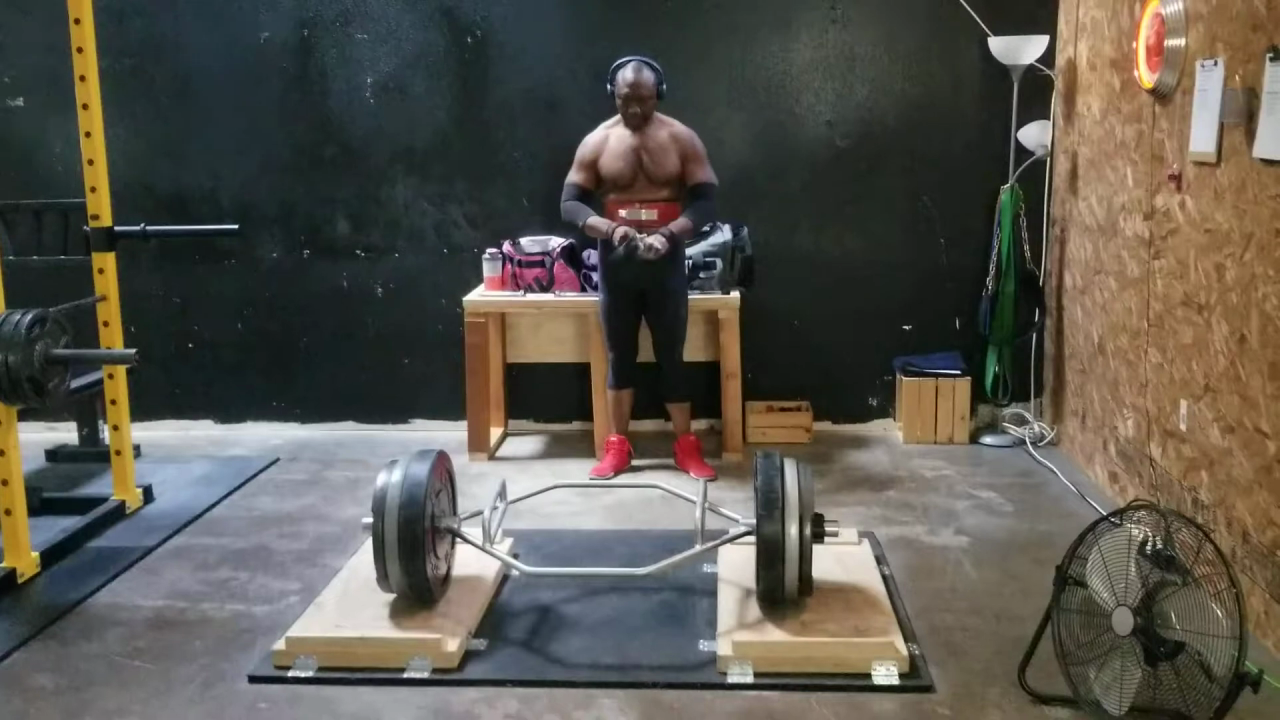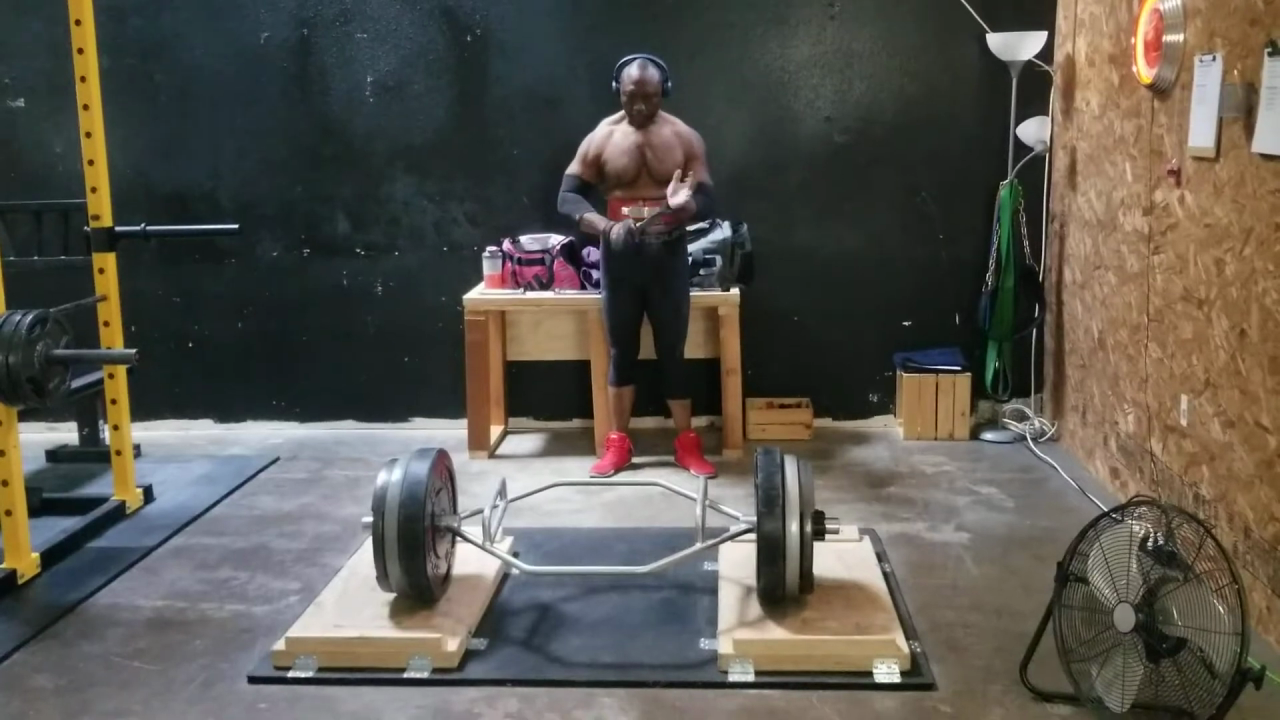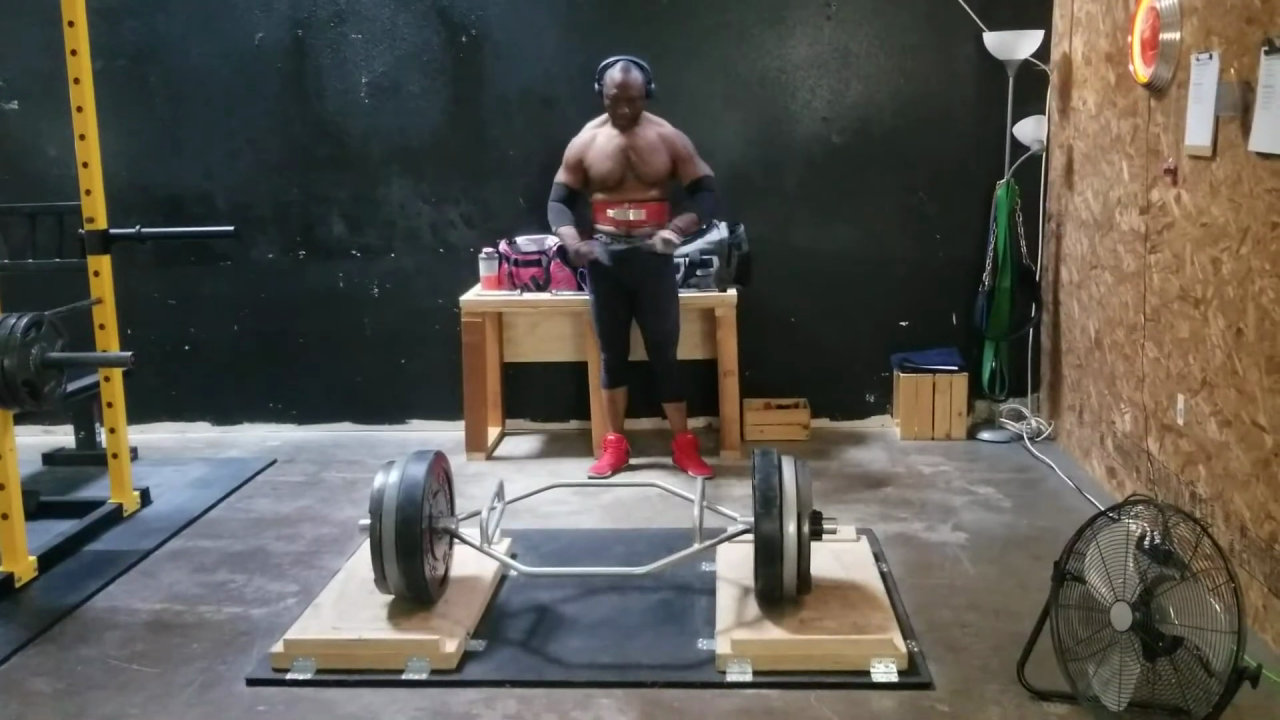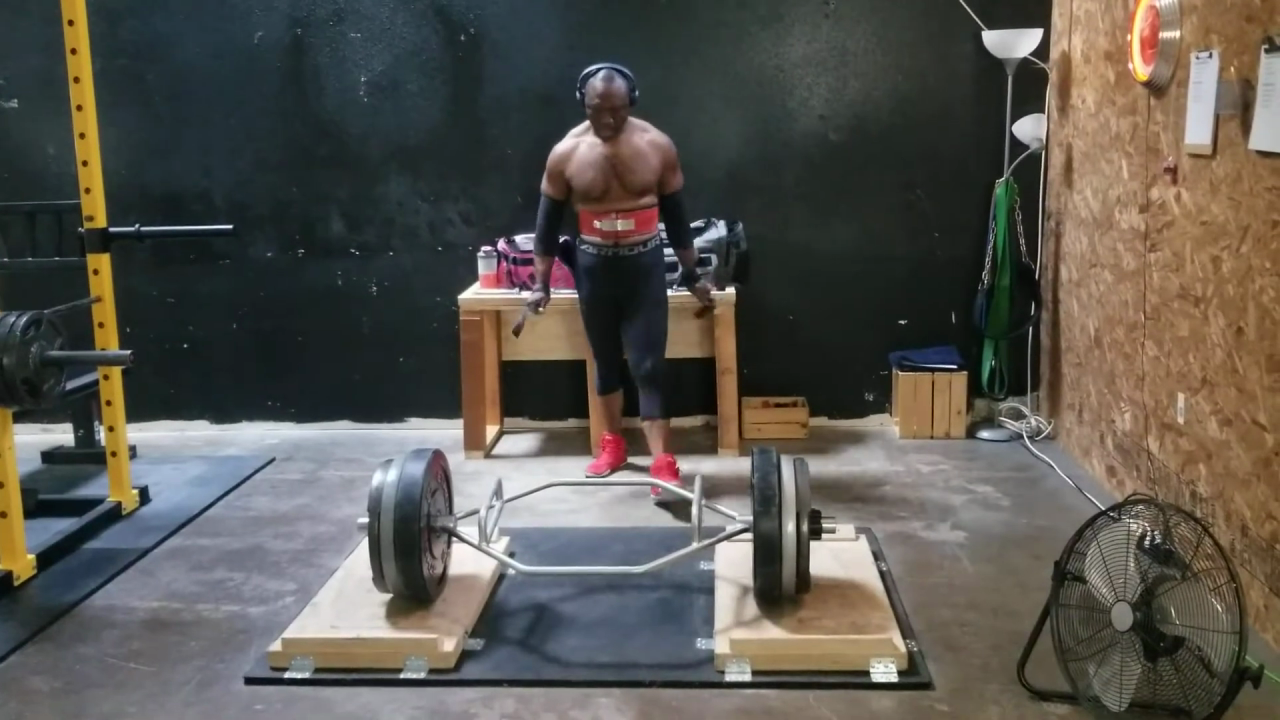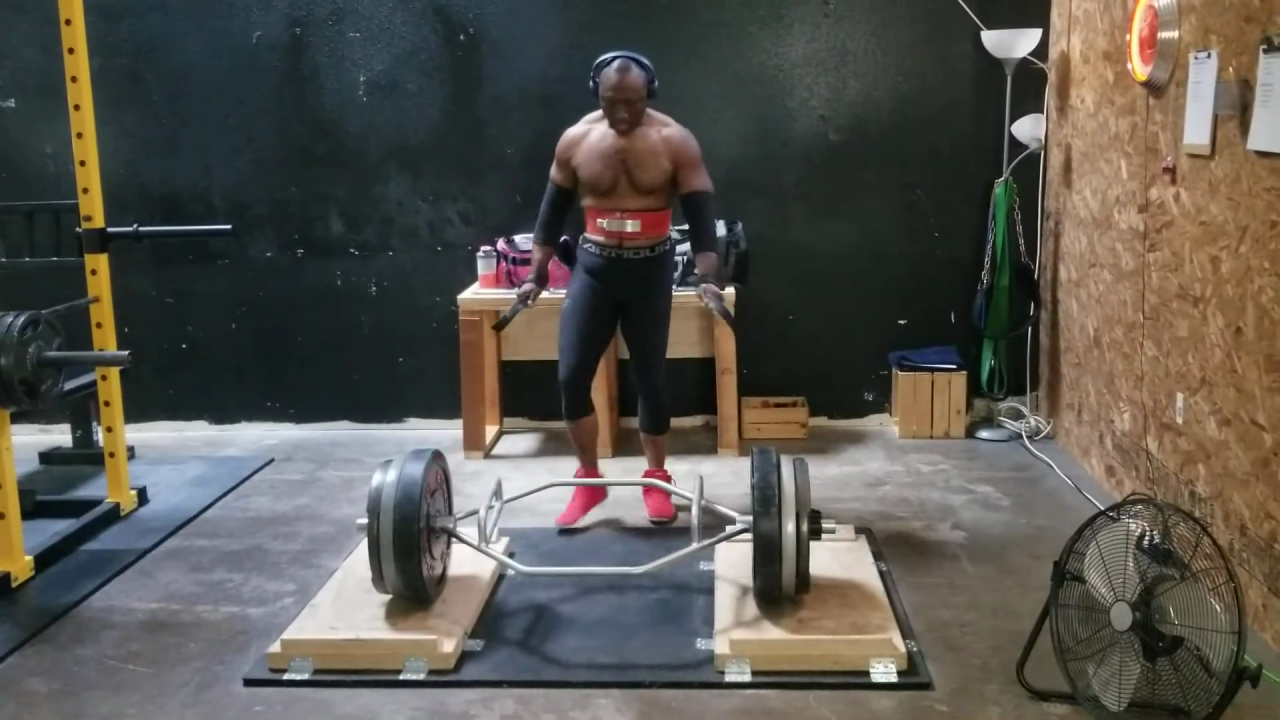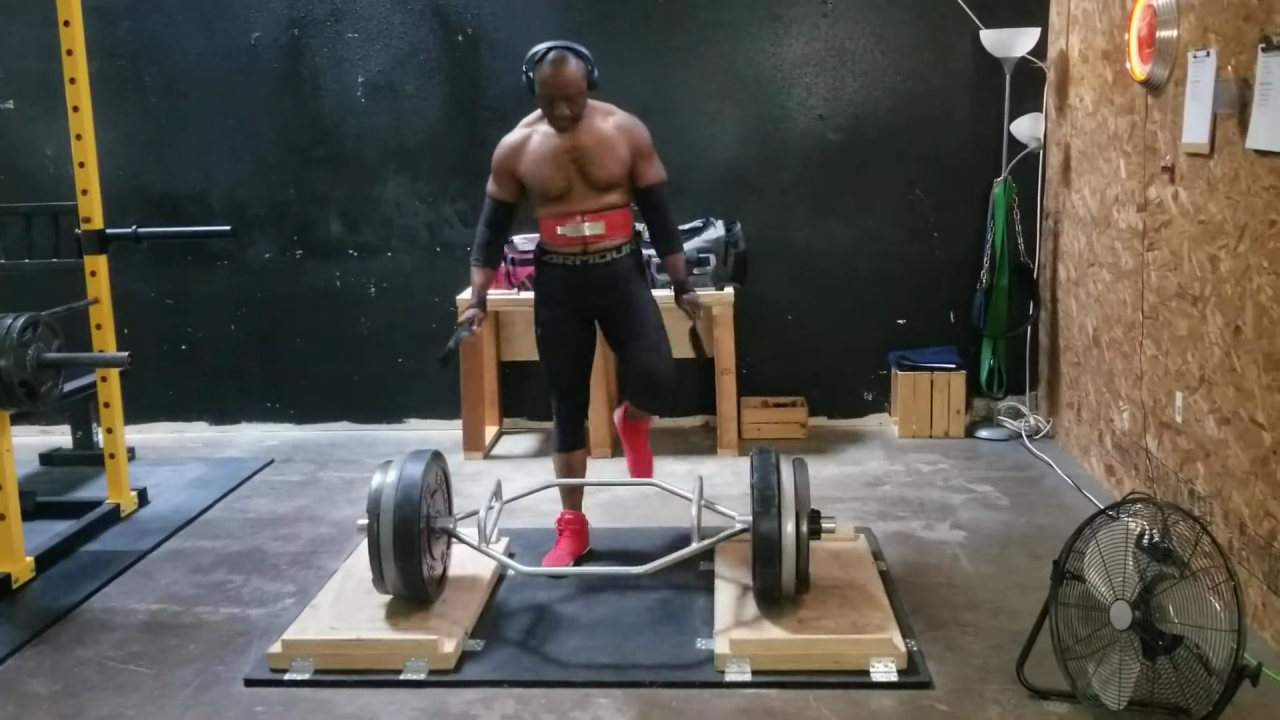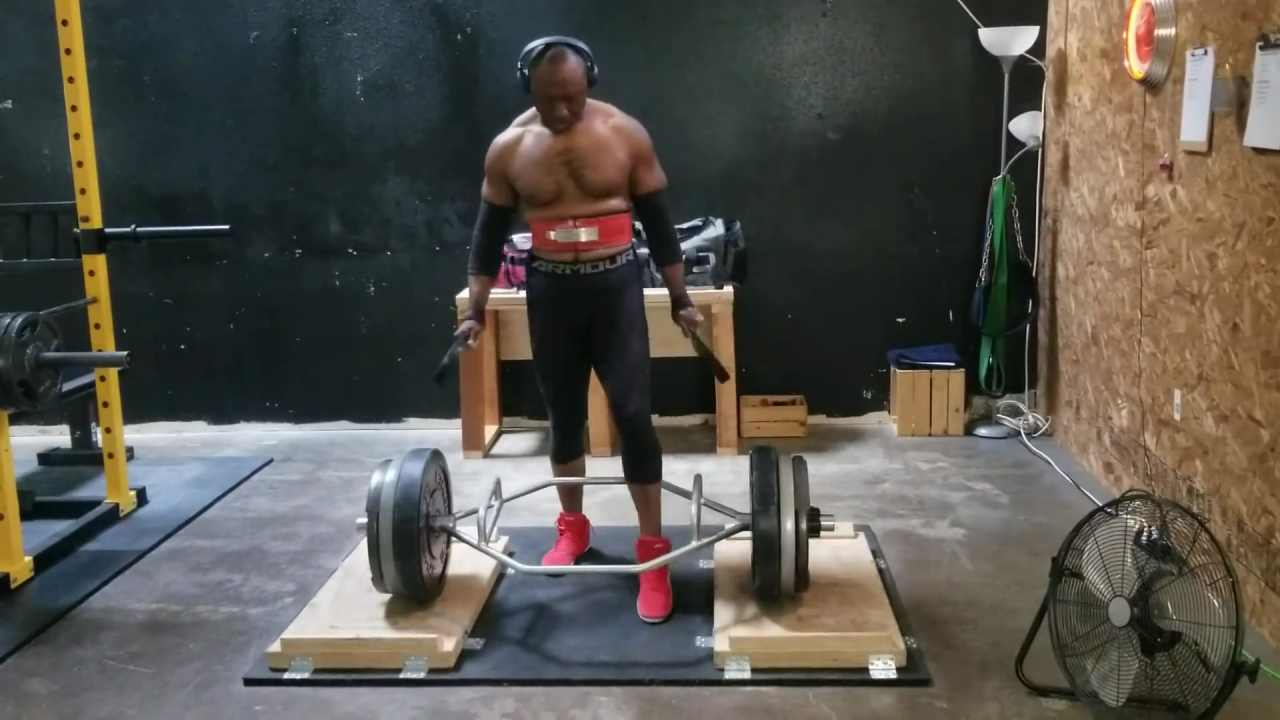
dt=0.5s
person 1, frame 1
left shoulder: (682, 139)
right shoulder: (596, 143)
left elbow: (706, 202)
right elbow: (570, 204)
left wrist: (668, 235)
right wrist: (609, 228)
left hip: (666, 258)
right hip: (616, 259)
left knee: (671, 355)
right knee: (619, 355)
left ankle: (686, 446)
right ankle: (618, 445)
person 1, frame 2
left shoulder: (685, 138)
right shoulder: (600, 139)
left elbow: (706, 201)
right elbow: (568, 196)
left wrist: (683, 205)
right wrist: (606, 226)
left hip: (669, 253)
right hip: (620, 255)
left knee: (672, 352)
right knee: (621, 351)
left ankle: (687, 444)
right ankle: (618, 442)
person 1, frame 3
left shoulder: (671, 139)
right shoulder: (584, 143)
left elbow: (706, 192)
right elbow: (559, 202)
left wrist: (677, 228)
right wrist: (571, 239)
left hip: (653, 257)
right hip: (604, 258)
left knee: (664, 354)
right knee: (612, 354)
left ankle: (684, 444)
right ankle: (615, 444)
person 1, frame 4
left shoulder: (658, 145)
right shoulder: (565, 153)
left elbow: (675, 212)
right elbow: (548, 220)
left wrist: (692, 275)
right wrist: (541, 283)
left hip: (644, 264)
right hip: (594, 266)
left knee: (647, 366)
right knee: (606, 361)
left ankle: (663, 465)
right ankle: (612, 443)
person 1, frame 5
left shoulder: (676, 141)
right shoulder: (575, 140)
left elbow: (700, 214)
right elbow: (553, 209)
left wrist: (706, 275)
right wrist: (536, 274)
left hip: (650, 269)
right hip: (592, 267)
left knee: (650, 379)
right knee: (570, 377)
left ankle: (655, 480)
right ankle: (588, 481)
person 1, frame 6
left shoulder: (626, 131)
right shoulder: (515, 147)
left elbow: (657, 211)
right elbow: (493, 226)
left wrist: (681, 283)
right wrist: (478, 298)
left hip: (621, 270)
right hip: (557, 279)
left knee: (655, 372)
right knee: (568, 403)
left ankle: (633, 421)
right ankle: (572, 524)
person 1, frame 7
left shoulder: (626, 133)
right shoulder: (508, 148)
left elbow: (657, 221)
right elbow: (490, 233)
left wrist: (681, 299)
right wrist: (475, 310)
left hip: (615, 286)
right hip: (548, 292)
left knee: (632, 412)
right knee: (564, 415)
left ankle: (652, 550)
right ankle: (572, 525)
